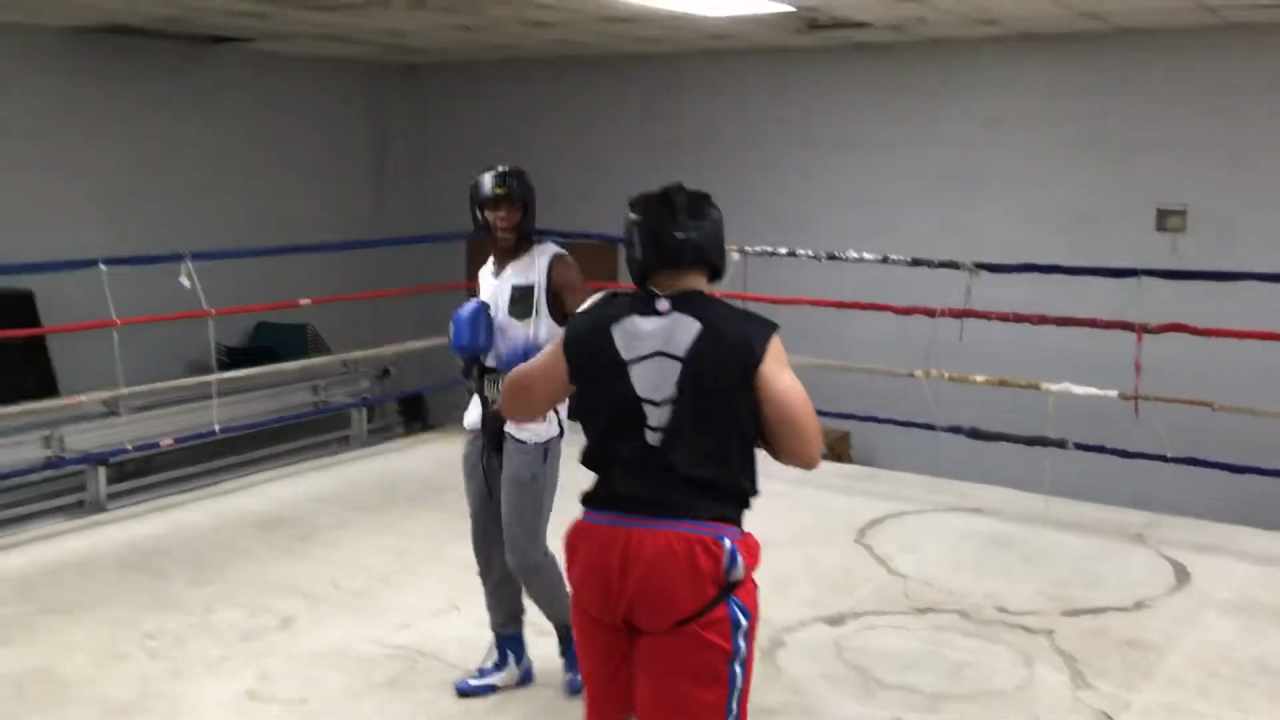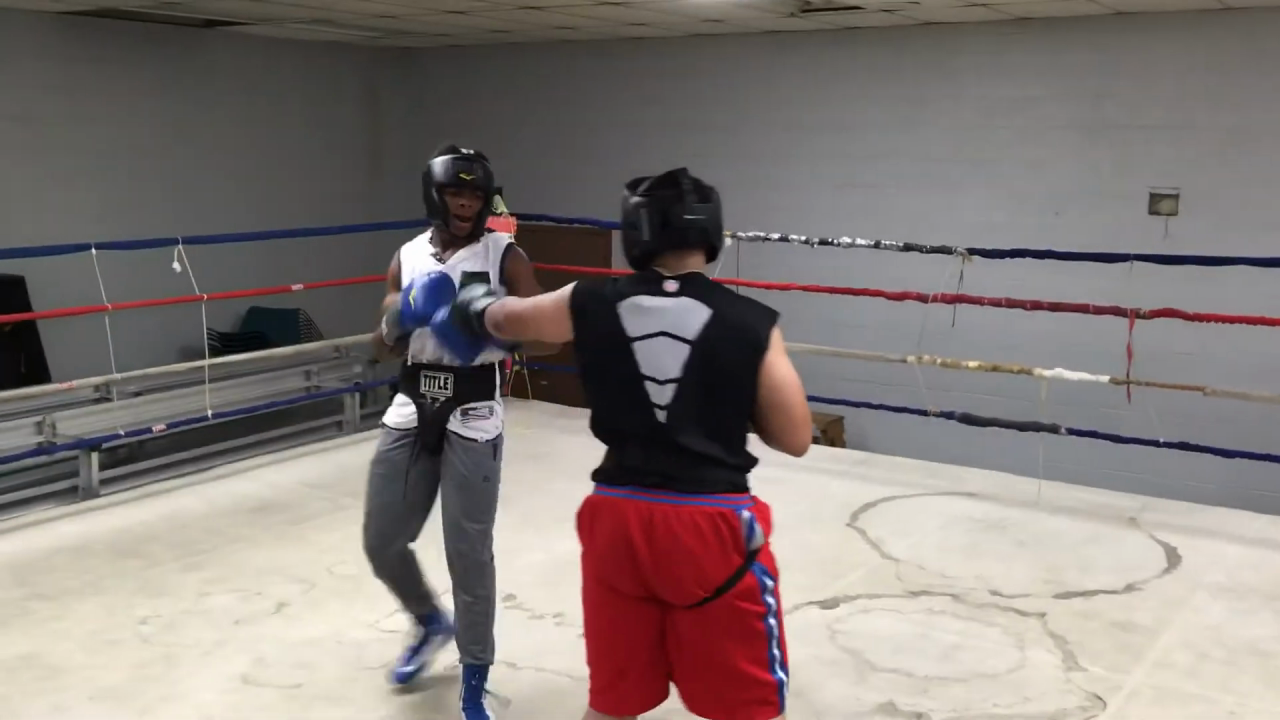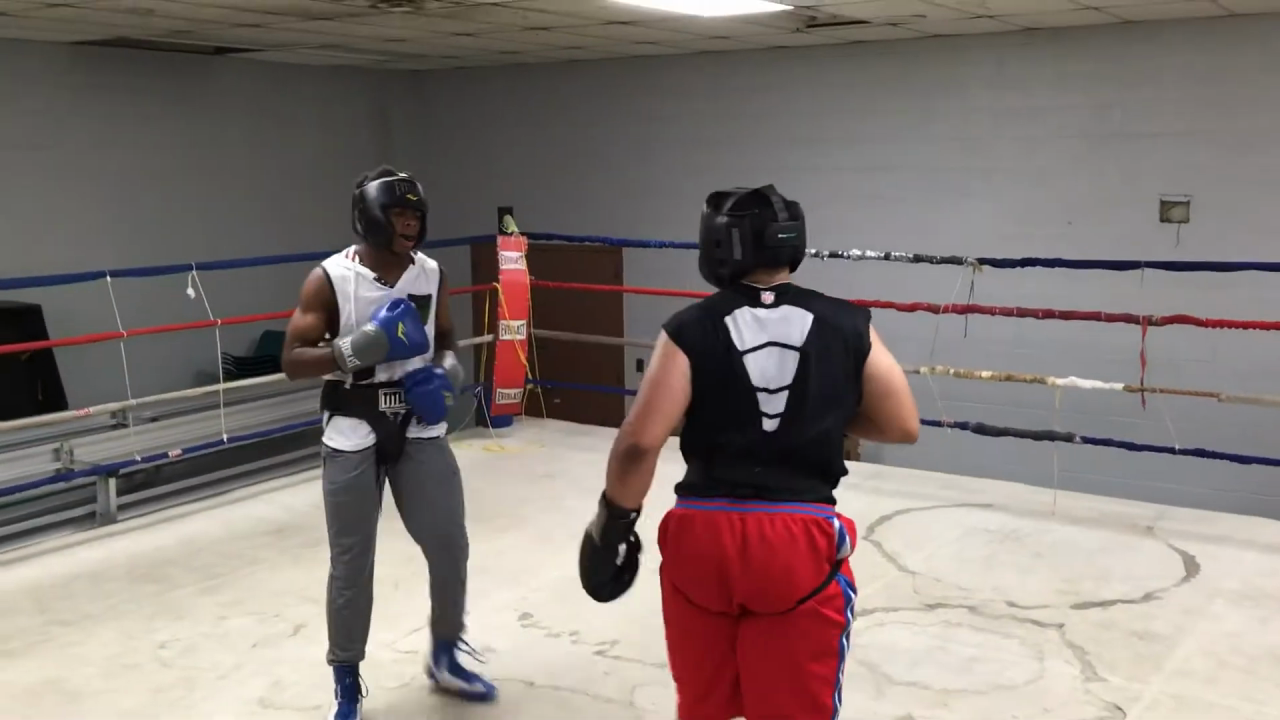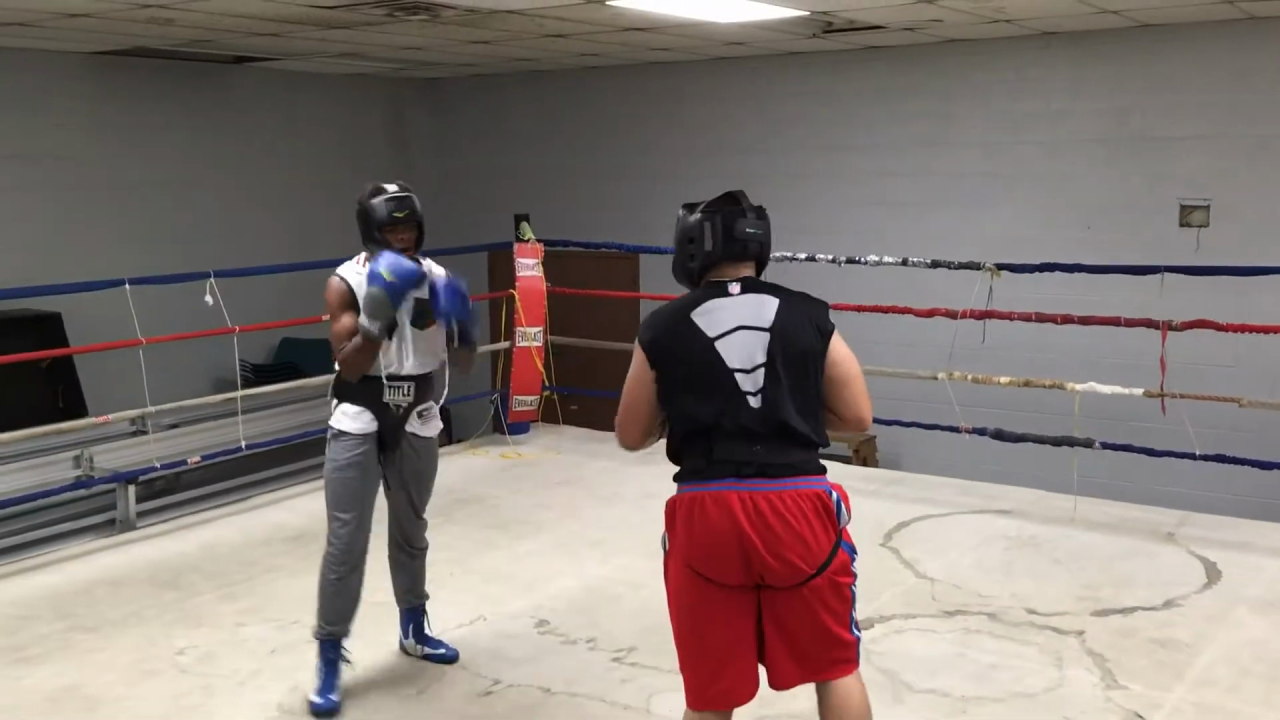
dt=0.5s
person 1, frame 1
left shoulder: (554, 265)
right shoulder: (488, 270)
right wrist: (466, 336)
left hip: (535, 420)
right hip: (485, 414)
left knee: (522, 550)
right knee: (488, 546)
left ankle: (570, 638)
right ankle: (510, 657)
person 1, frame 2
left shoulder: (503, 255)
right shoulder: (408, 258)
right elbow: (383, 347)
right wrist: (400, 319)
left hip: (473, 418)
right hip: (410, 412)
left knee: (468, 553)
right knee: (381, 541)
right ankle: (430, 623)
person 1, frame 3
left shoulder: (431, 275)
right shoulder: (329, 279)
right elbow: (292, 361)
left wrist: (448, 372)
right wrist: (358, 348)
left hip: (420, 429)
right hip: (353, 433)
left knee: (449, 545)
right knee: (350, 563)
left ankle: (445, 657)
person 1, frame 4
left shoulder: (437, 278)
right shoulder: (345, 282)
left elbow: (459, 357)
right elbow: (352, 366)
left wrist: (463, 328)
right wrist: (378, 314)
left hip: (417, 417)
right hip: (358, 418)
left knee: (410, 529)
right knee: (346, 537)
left ankle: (414, 628)
right ankle: (328, 659)
person 2, frame 1
left shoulder: (590, 332)
right shoulder: (749, 338)
left elbow: (513, 404)
right elbow: (805, 451)
left hip: (603, 542)
right hip: (698, 557)
person 2, frame 2
left shoulder: (594, 307)
right shoulder: (752, 324)
left elbow: (501, 319)
right elbow: (795, 439)
left wrist: (475, 308)
left hip: (620, 519)
right hip: (713, 526)
person 2, frame 3
left shoulder: (690, 330)
right shoulder: (848, 327)
left elbow: (640, 441)
right elbow: (903, 426)
left wrist: (614, 518)
left hip: (702, 533)
right hip: (801, 542)
person 2, frame 4
left shoulder: (664, 329)
right shoulder: (809, 316)
left elbow: (632, 435)
right elbow: (856, 415)
left hip: (707, 517)
right hip: (800, 511)
right knee: (836, 668)
